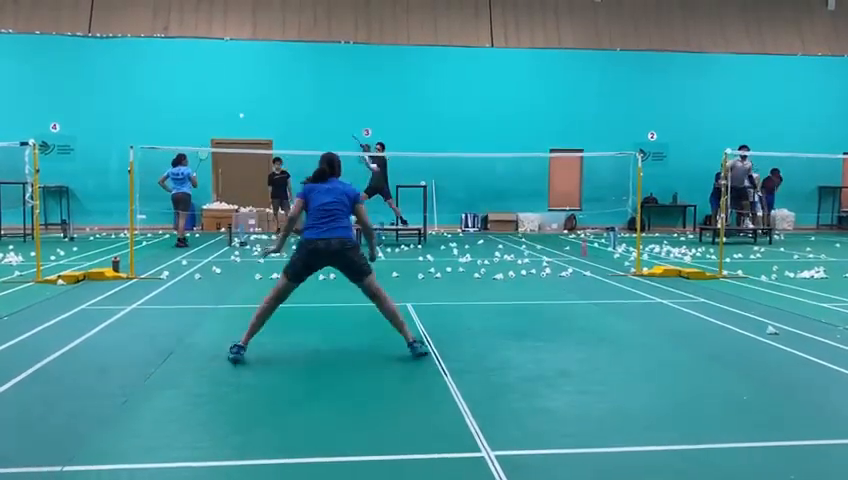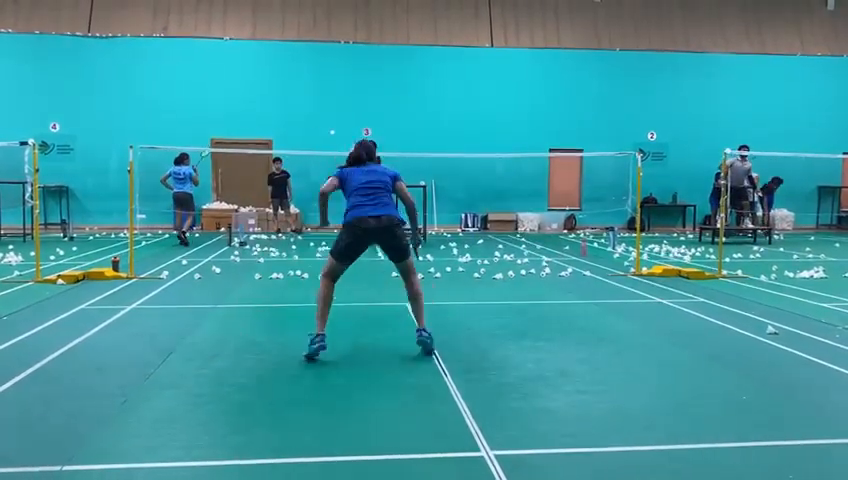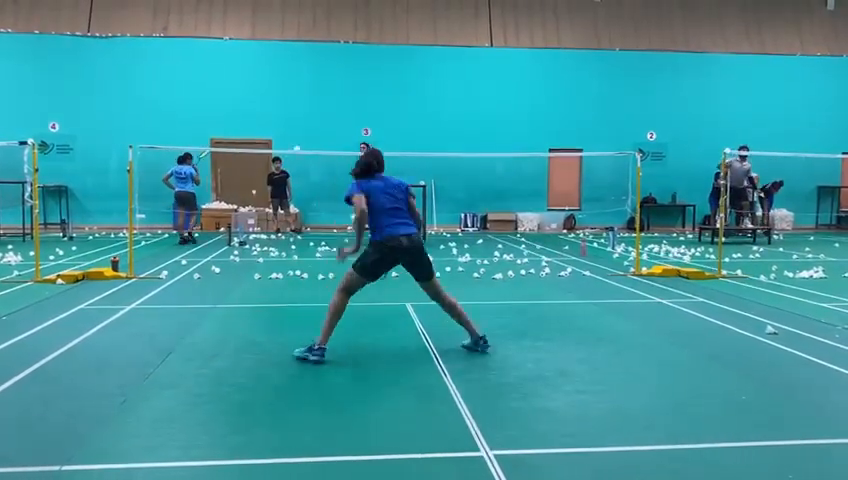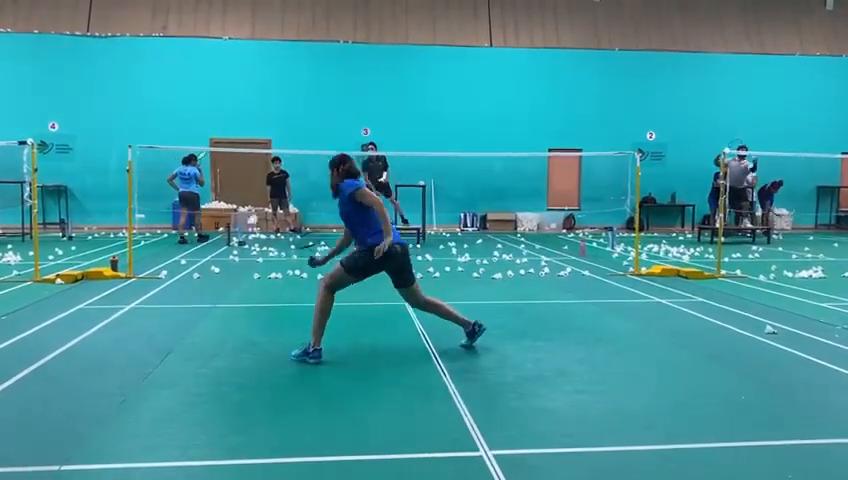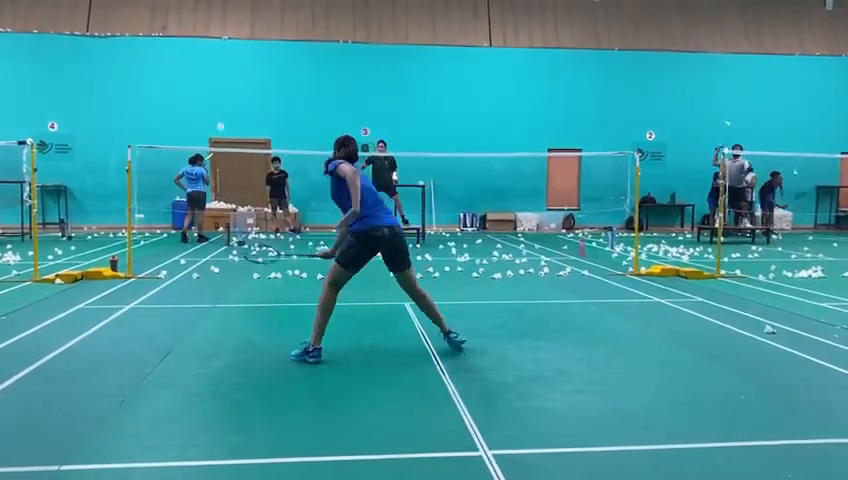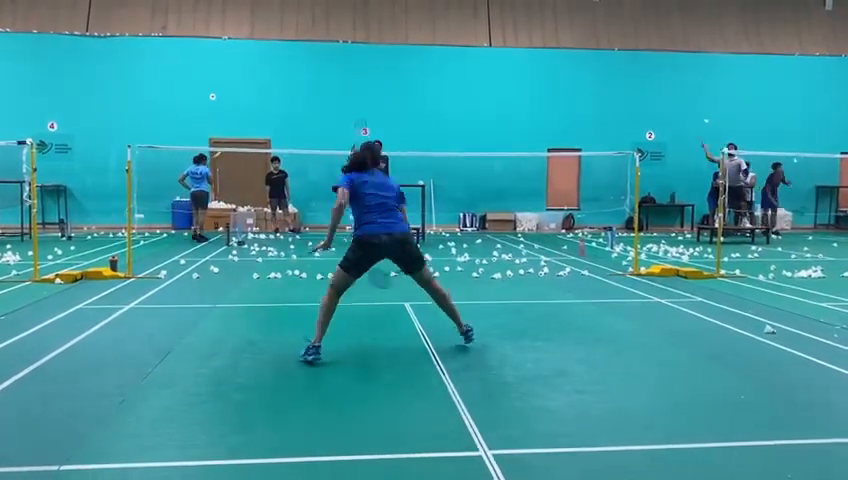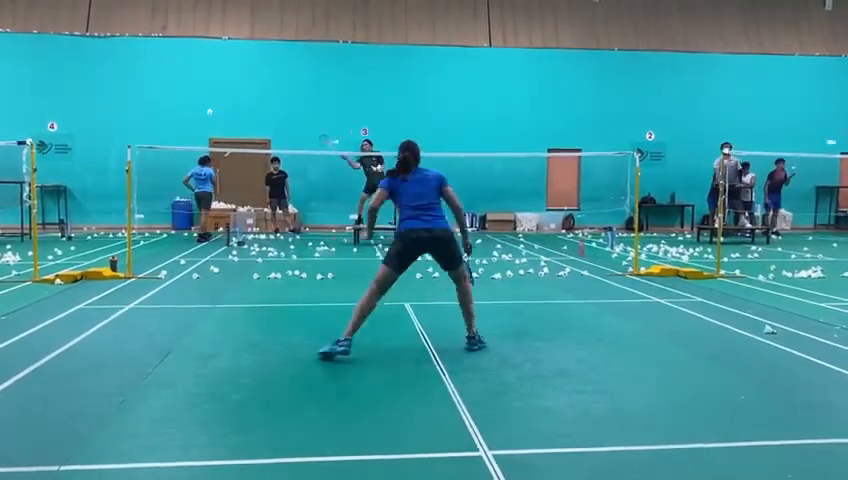
dt=0.2s
person 1, frame 1
left shoulder: (308, 188)
right shoulder: (350, 190)
left elbow: (292, 217)
right elbow: (366, 225)
left wrist: (278, 245)
right wrist: (372, 251)
left hip: (311, 246)
right hip: (343, 245)
left knee: (277, 295)
right knee: (377, 293)
left ankle: (242, 345)
right ankle: (411, 342)
person 1, frame 2
left shoulder: (344, 172)
right shoulder: (388, 172)
left elbow: (324, 190)
right elbow: (409, 202)
left wrist: (323, 219)
right wrist: (416, 231)
left hip: (356, 225)
right hip: (389, 223)
left knee: (328, 277)
right knee: (411, 276)
left ankle: (319, 336)
right ankle: (422, 330)
person 1, frame 3
left shoulder: (359, 185)
right shoulder: (399, 183)
left elbow: (362, 212)
right elbow: (418, 217)
left wrist: (356, 246)
left hip: (388, 244)
right hip: (413, 242)
left knee: (344, 289)
right knee: (437, 293)
left ankle: (319, 347)
right ankle: (477, 337)
person 1, frame 4
left shoulder: (349, 186)
right shoulder: (347, 194)
left elbow: (376, 202)
right elbow: (349, 238)
left wrist: (388, 237)
right wrist: (325, 258)
left hip: (378, 250)
right hip: (398, 249)
left knee: (327, 286)
right knee: (418, 301)
left ankle: (314, 349)
right ankle: (470, 327)
person 1, frame 5
left shoulder: (337, 165)
right shoulder: (359, 169)
left elbow: (352, 174)
left wrist: (354, 207)
right wrist: (334, 249)
left hip: (367, 232)
right hip: (393, 231)
left knee: (332, 285)
right knee: (412, 288)
left ankle: (314, 347)
right ankle: (448, 333)
person 1, frame 6
left shoulder: (349, 177)
right shoulder: (391, 183)
left elbow: (339, 204)
left wrist: (329, 238)
right wrist: (405, 256)
left hip: (368, 241)
right hip: (400, 238)
left knee: (334, 289)
right knee: (431, 285)
left ankle: (315, 346)
right ankle: (464, 329)
person 1, frame 7
left shoulder: (392, 180)
right shoulder: (436, 176)
left elbow: (373, 206)
right elbow: (458, 208)
left wrist: (369, 233)
right wrist: (465, 237)
left hip: (409, 235)
right hip: (440, 234)
left knee: (376, 289)
right knee: (462, 280)
left ankle: (344, 340)
right ankle: (472, 335)
